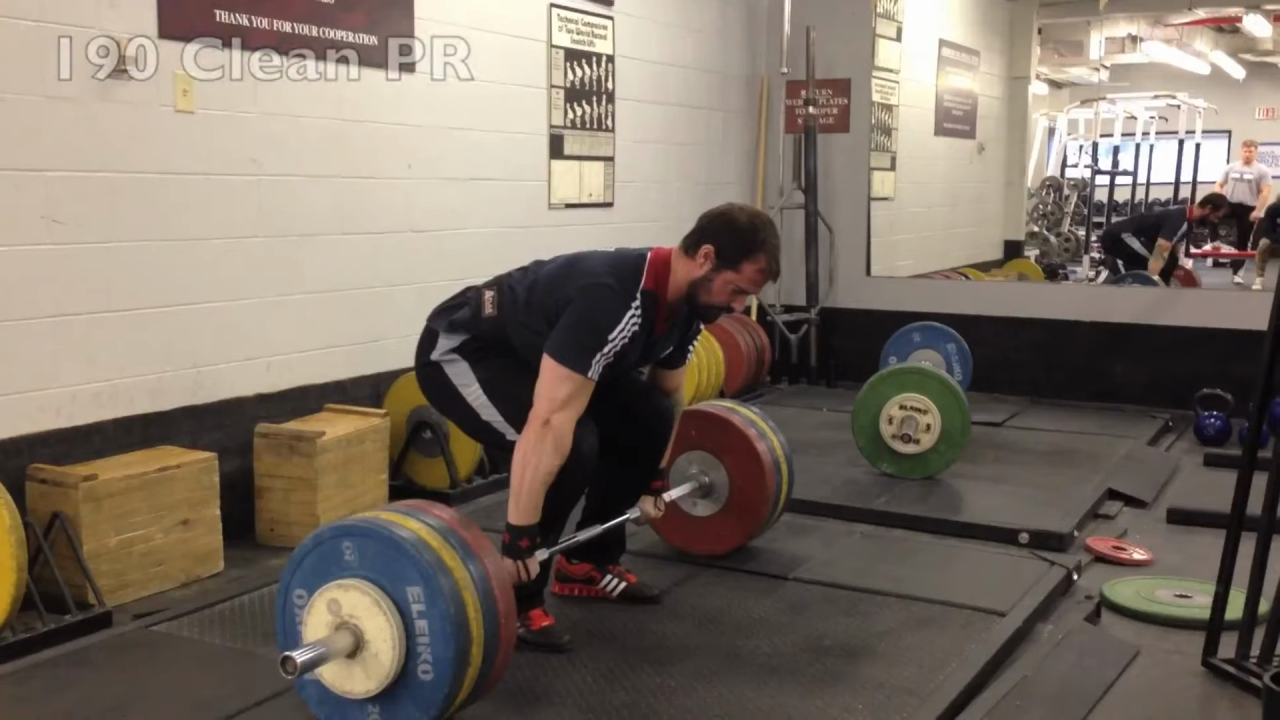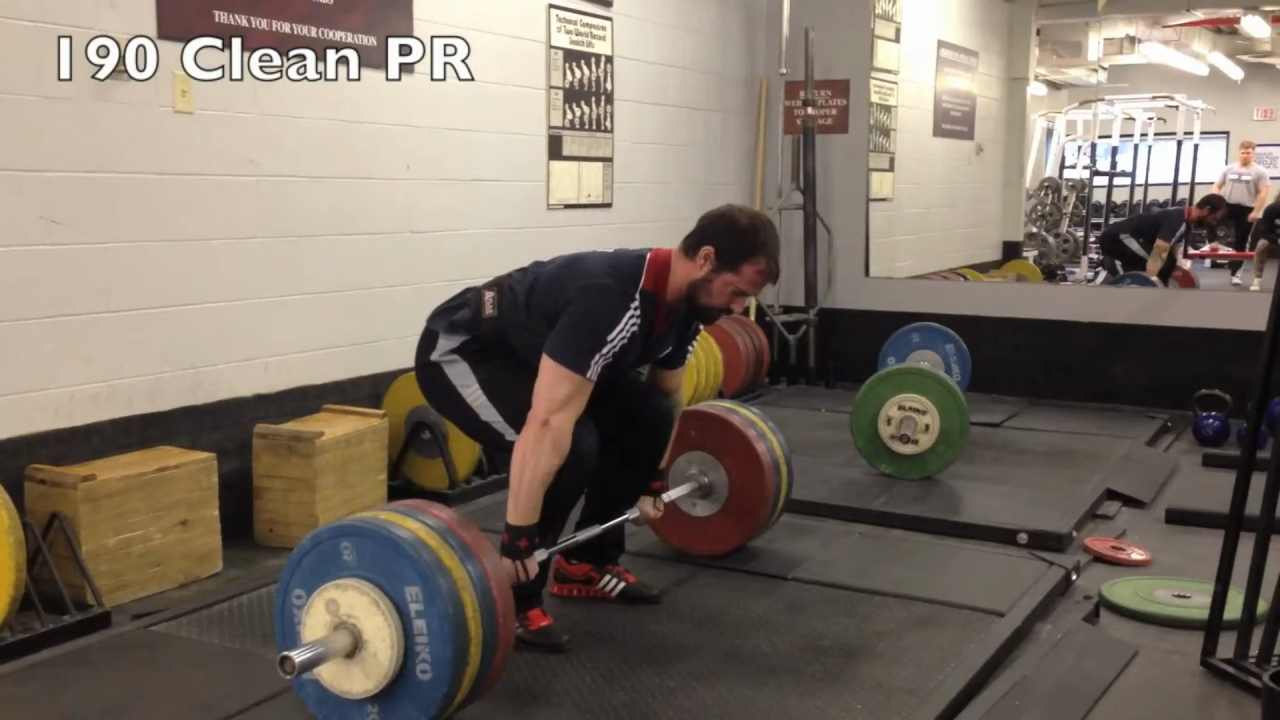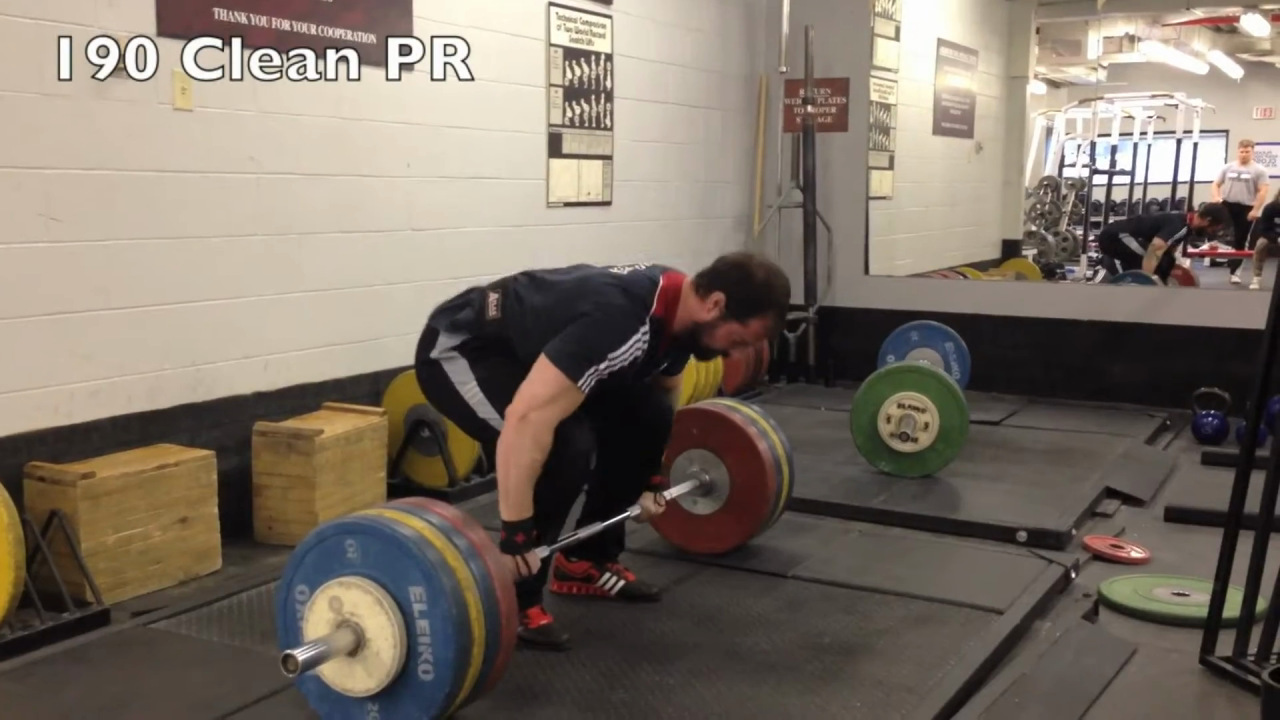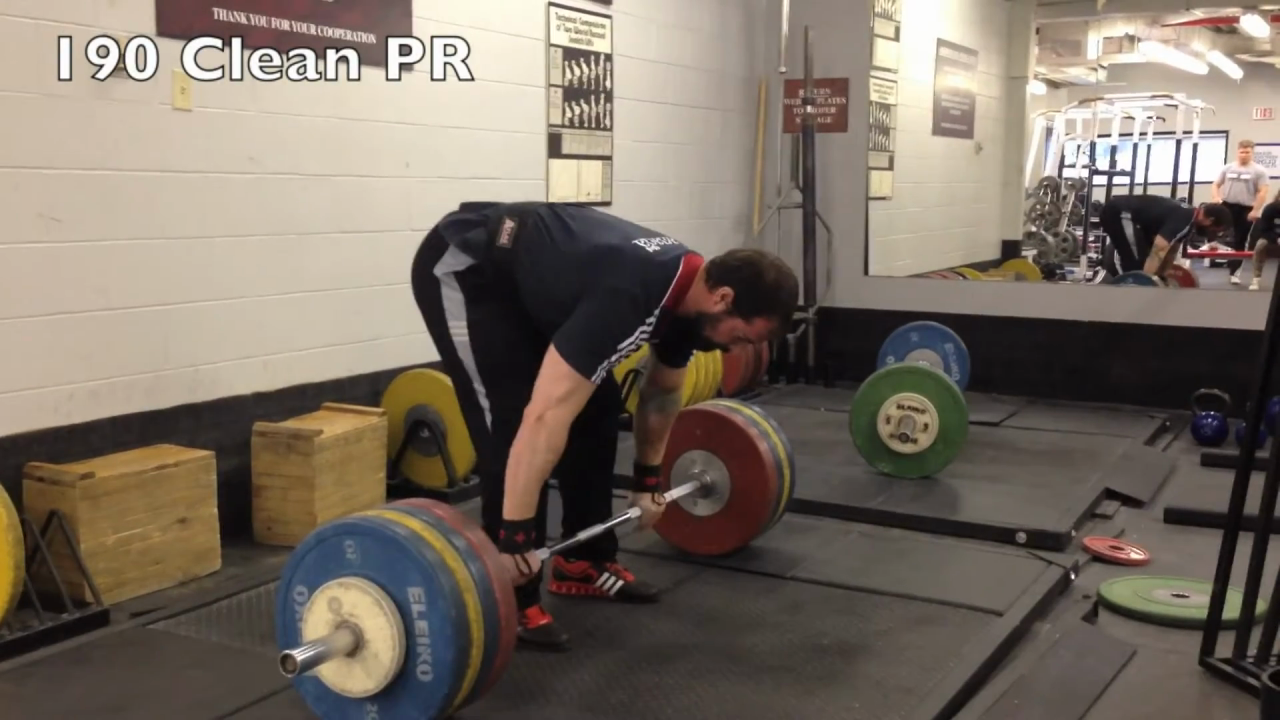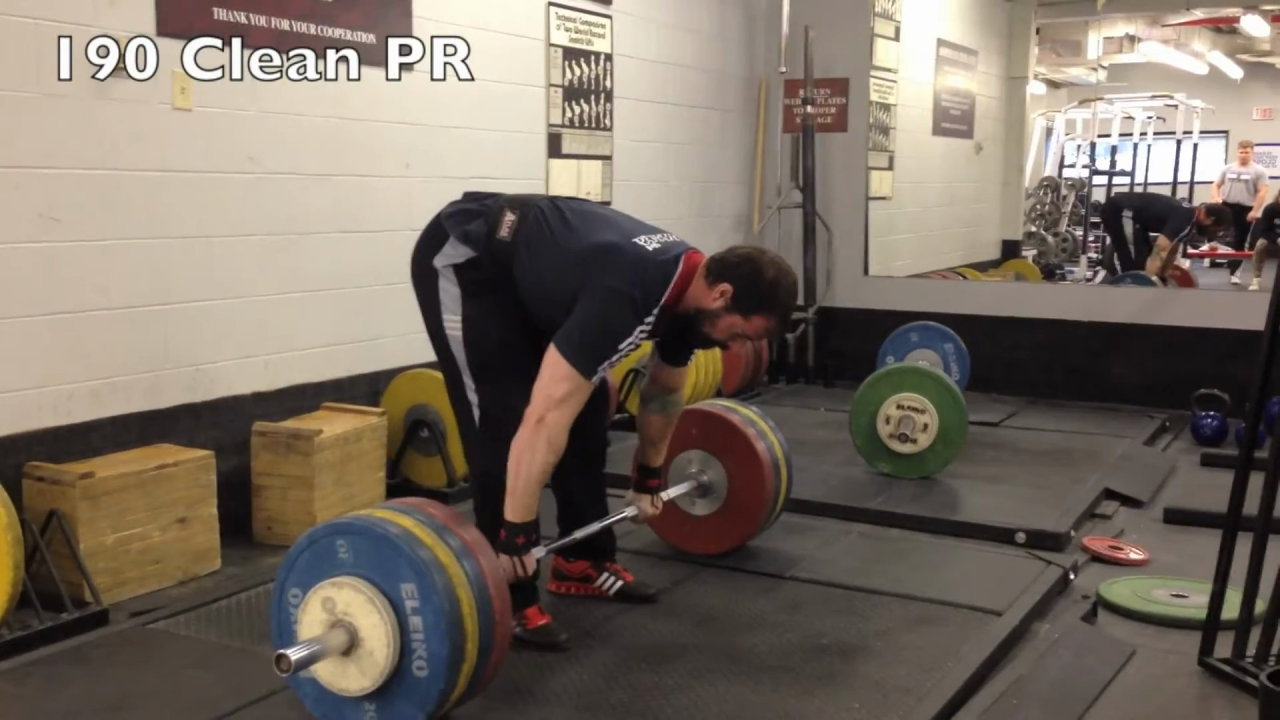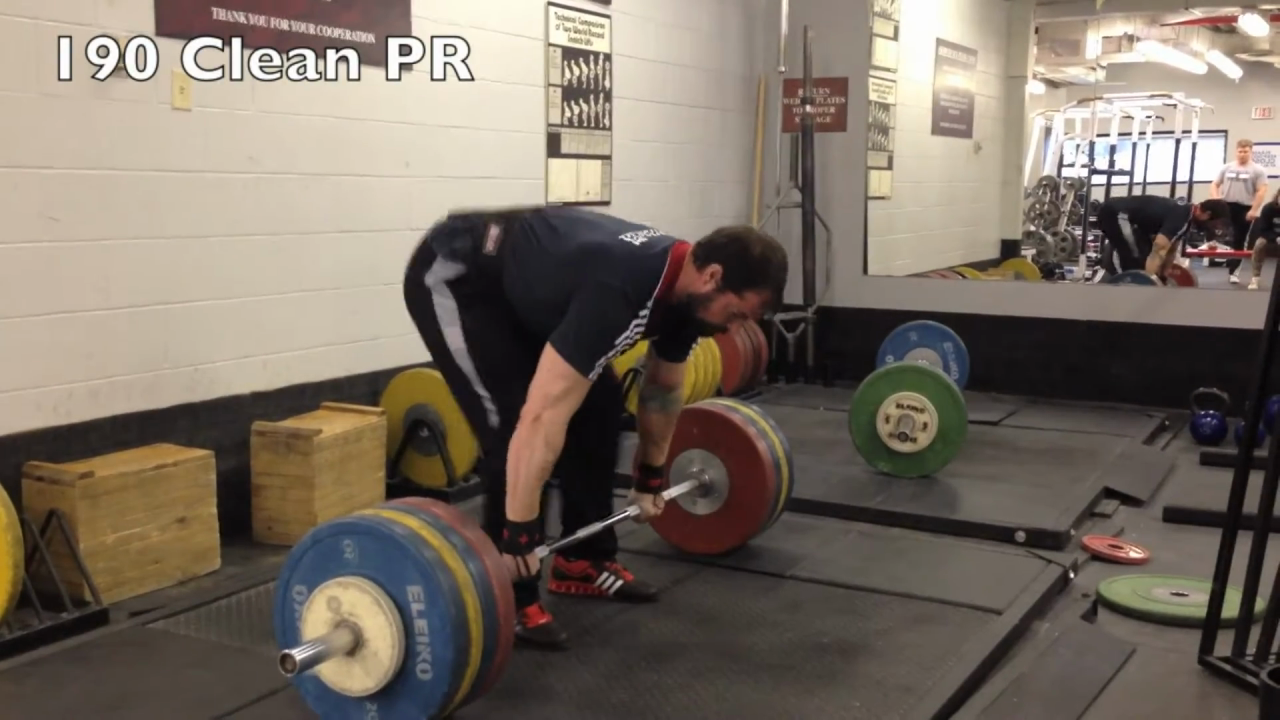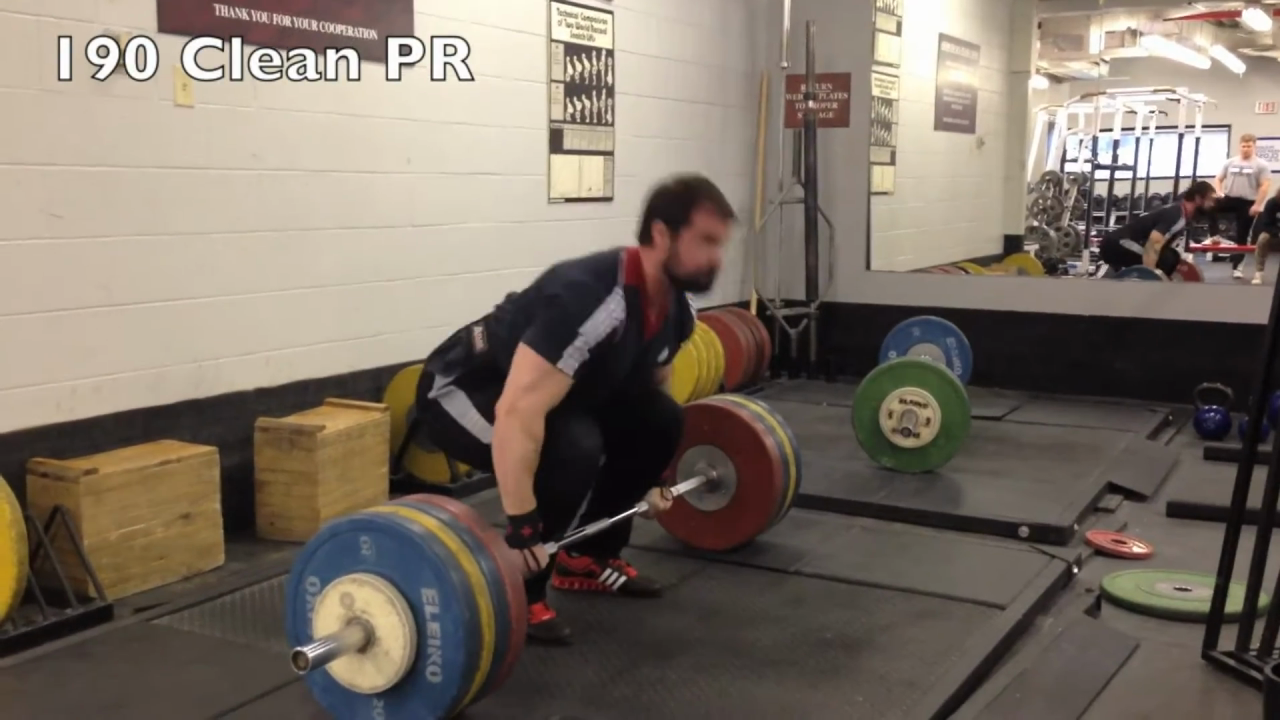
dt=0.4s
person 1, frame 1
left shoulder: (684, 303)
right shoulder: (610, 297)
left elbow: (667, 394)
right elbow: (551, 421)
left wrist: (652, 483)
right wrist: (518, 540)
left hip: (529, 351)
right hip: (460, 351)
left knee: (648, 418)
right knee: (574, 445)
left ankle: (587, 563)
right ankle: (513, 597)
person 1, frame 2
left shoulder: (683, 304)
right shoulder: (610, 298)
left elbow: (667, 395)
right elbow: (549, 422)
left wrist: (652, 484)
right wrist: (517, 541)
left hip: (526, 353)
right hip: (460, 352)
left knee: (648, 418)
right knee: (573, 446)
left ankle: (586, 562)
right ankle: (511, 600)
person 1, frame 3
left shoulder: (679, 306)
right shoulder: (620, 319)
left elbow: (664, 392)
right elbow: (526, 420)
left wrist: (650, 480)
right wrist: (515, 536)
left hip: (527, 344)
right hip: (460, 350)
left knee: (646, 417)
right knee: (567, 446)
left ankle: (586, 561)
right ankle: (510, 598)
person 1, frame 4
left shoulder: (689, 285)
right shoulder: (628, 296)
left elbow: (662, 391)
right elbow: (546, 417)
left wrist: (648, 480)
right wrist: (515, 535)
left hip: (525, 272)
right hip: (463, 266)
left knee: (597, 407)
right knee: (512, 420)
left ankle: (583, 561)
person 1, frame 5
left shoulder: (689, 284)
right shoulder: (627, 295)
left elbow: (663, 391)
right elbow: (545, 418)
left wrist: (648, 479)
right wrist: (516, 536)
left hip: (525, 265)
right hip: (464, 258)
left knee: (586, 409)
right knee: (504, 420)
left ankle: (583, 560)
right ankle: (506, 597)
person 1, frame 6
left shoulder: (683, 288)
right shoulder: (623, 294)
left elbow: (663, 388)
right elbow: (542, 417)
left wrist: (650, 479)
right wrist: (517, 536)
left hip: (517, 291)
right hip: (456, 279)
left knee: (599, 407)
right knee: (550, 424)
left ankle: (583, 560)
person 1, frame 7
left shoulder: (673, 308)
right shoulder: (590, 300)
left elbow: (653, 386)
right elbow: (516, 413)
left wrist: (653, 478)
right wrist: (522, 529)
right hip: (461, 389)
left knee: (661, 422)
right knee: (575, 451)
left ankle: (589, 557)
